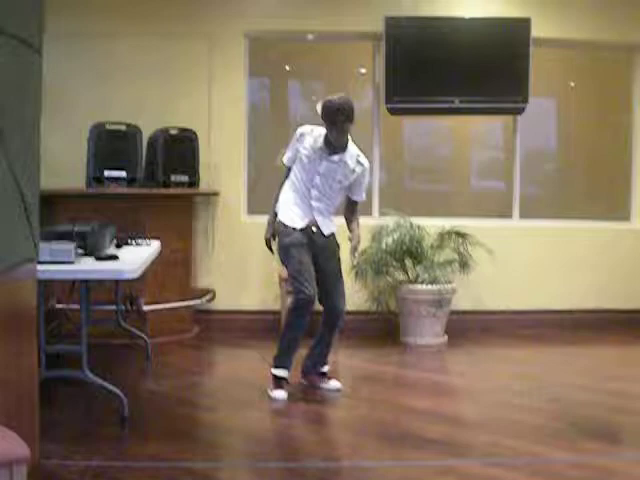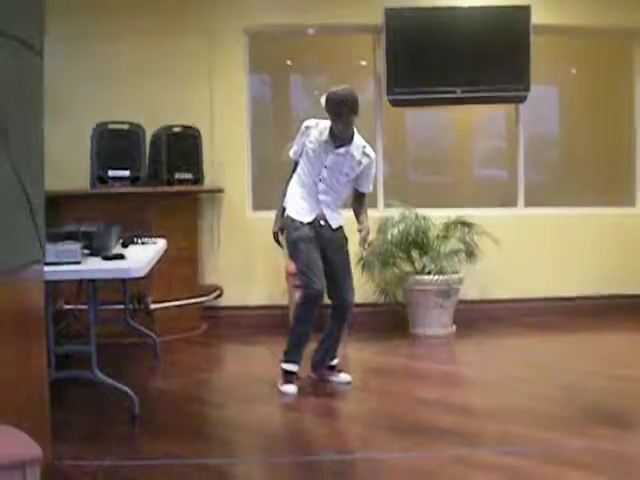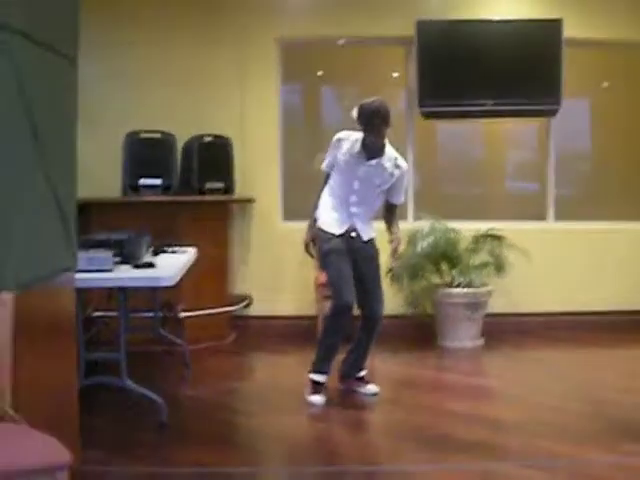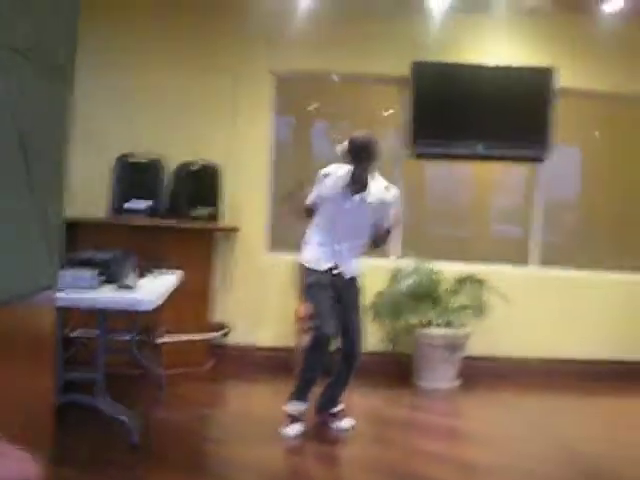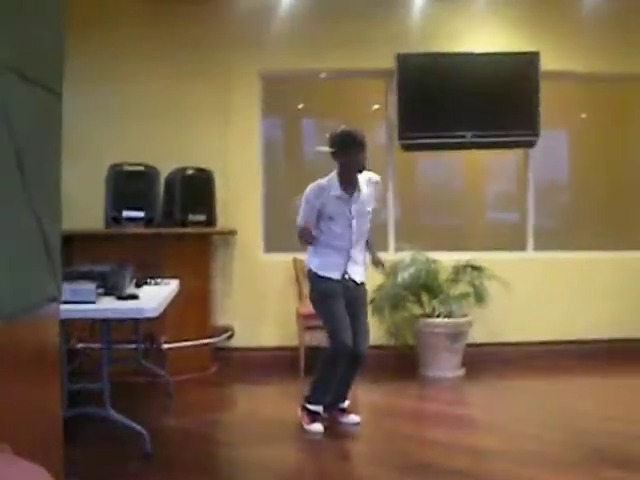
dt=0.3s
person 1, frame 1
left shoulder: (358, 165)
right shoulder: (304, 136)
left elbow: (351, 206)
right elbow: (286, 177)
left wrist: (354, 230)
right wrist: (272, 219)
left hip: (324, 233)
right hip: (292, 227)
left knee: (336, 307)
right knee: (305, 295)
left ankle: (314, 368)
right ankle: (280, 371)
person 1, frame 2
left shoulder: (365, 156)
right shoulder: (310, 130)
left elbow: (359, 198)
right elbow: (294, 172)
left wrist: (363, 221)
right wrist: (280, 213)
left hip: (332, 226)
right hip: (299, 220)
left knee: (344, 300)
right knee: (314, 289)
left ankle: (324, 362)
right ankle: (289, 365)
person 1, frame 3
left shoulder: (397, 167)
right shoulder: (342, 143)
left elbow: (390, 209)
right elbow: (327, 184)
left wrist: (394, 232)
right wrist: (312, 224)
left hip: (363, 238)
right hip: (331, 232)
left knee: (374, 312)
right knee: (344, 301)
left ankle: (352, 372)
right ankle: (318, 376)
person 1, frame 4
left shoulder: (385, 196)
right shoulder: (329, 177)
left elbow: (378, 241)
right elbow: (310, 212)
left wrist: (388, 228)
right wrist: (299, 206)
left hip: (347, 274)
right hip: (317, 268)
left knee: (353, 348)
right knee: (324, 333)
left ankle: (328, 406)
right ankle: (296, 406)
person 1, frame 5
left shoulder: (372, 184)
right shoulder: (318, 192)
right elbow: (305, 237)
left wrist: (370, 253)
right wrist: (307, 235)
left hip: (355, 278)
right hip: (325, 278)
left knee: (357, 349)
right knee: (342, 345)
left ankle: (336, 404)
right ankle: (312, 405)
